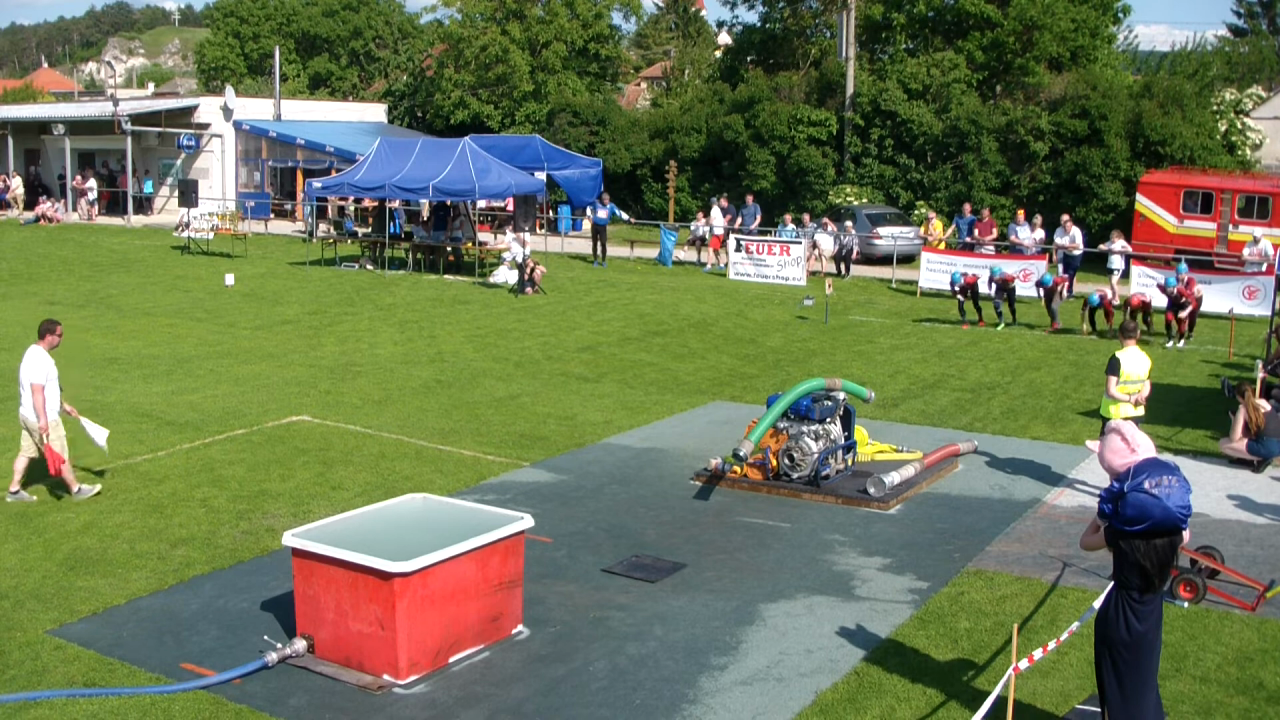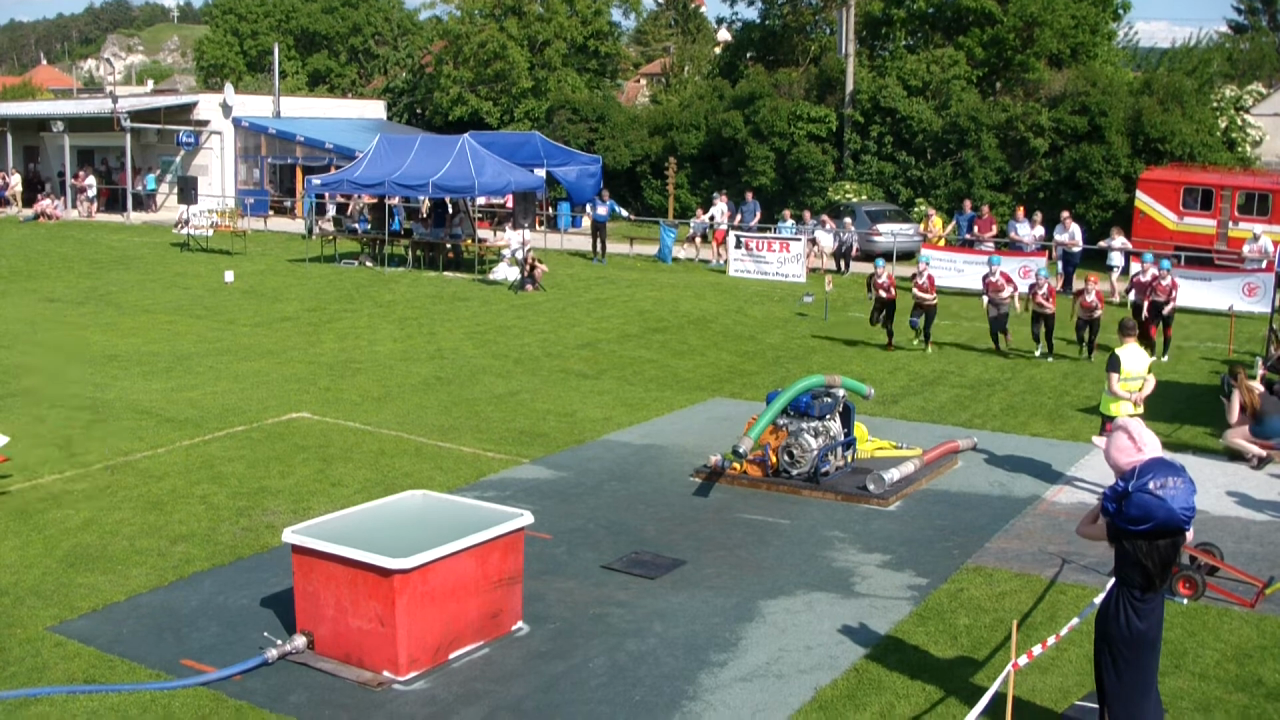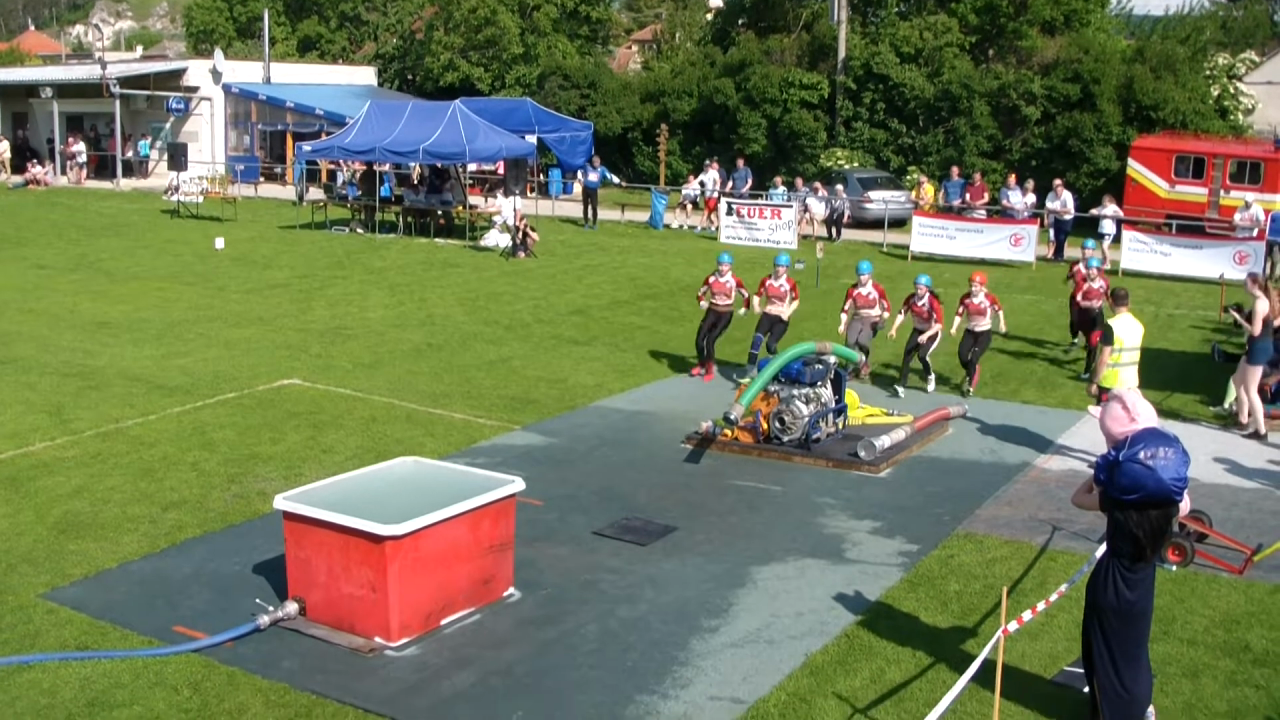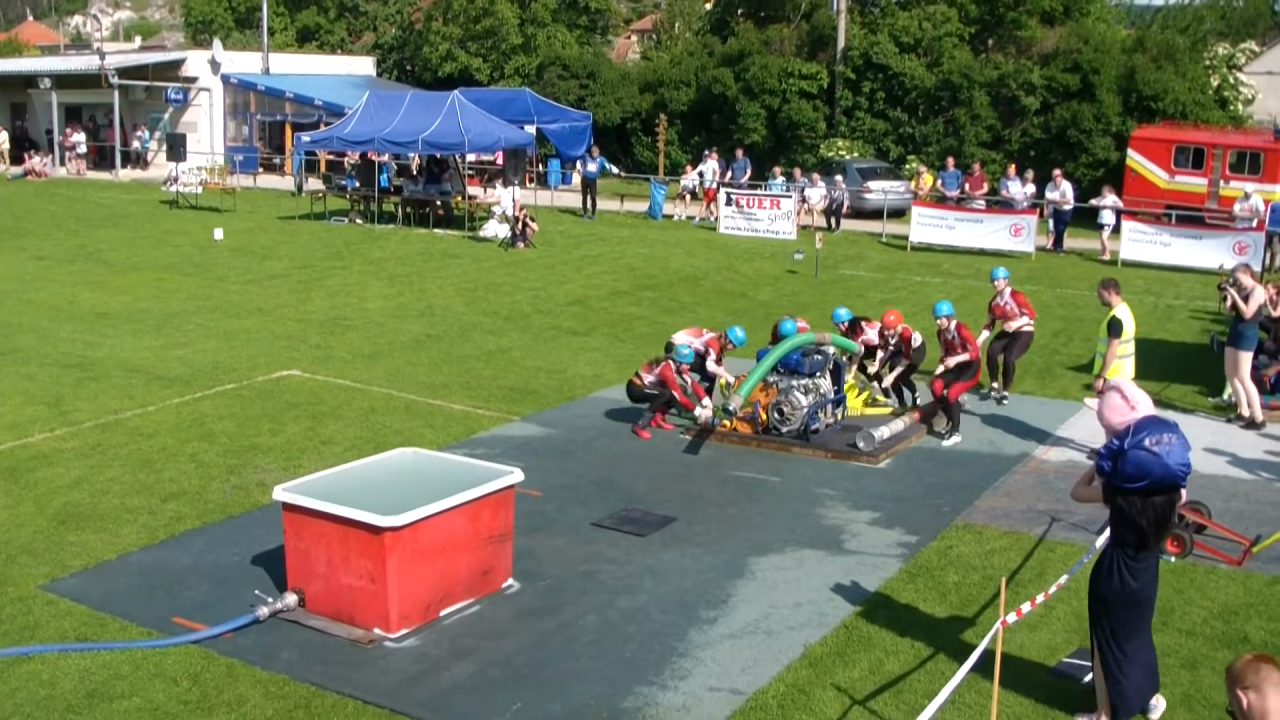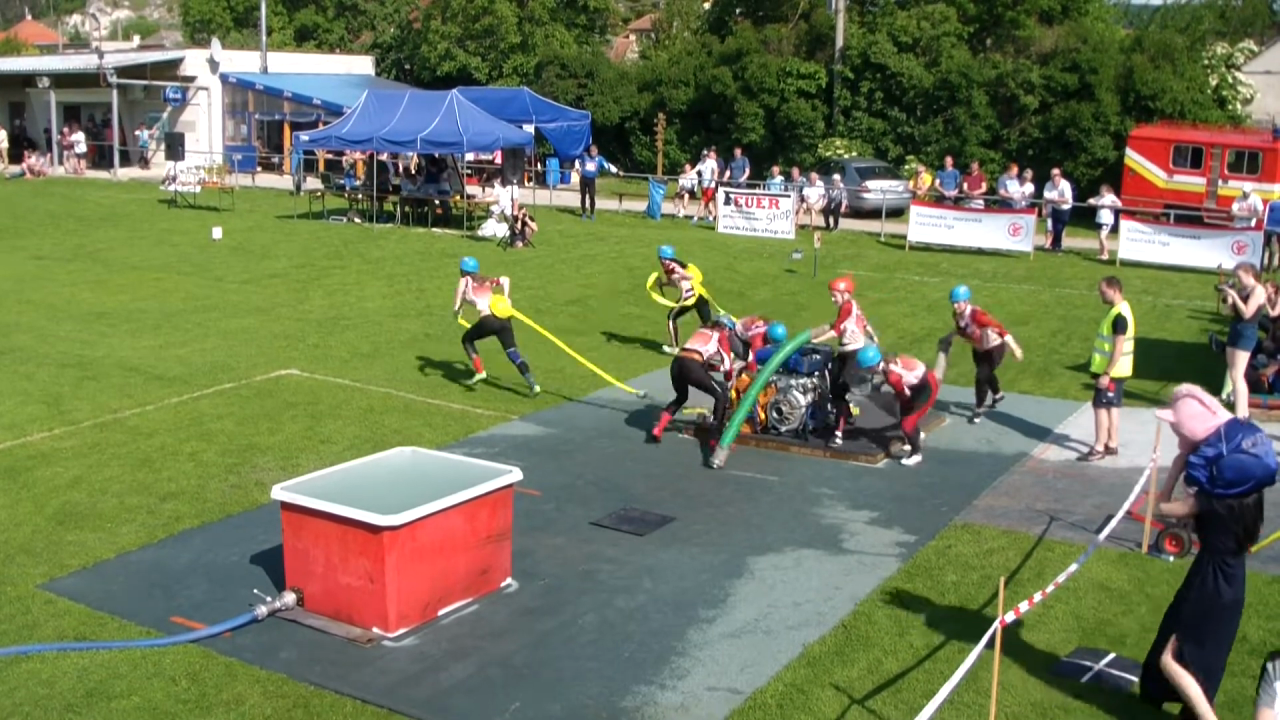
dt=1s
person 1, frame 1
left shoulder: (1122, 532)
right shoulder: (1174, 529)
left elbow: (1085, 541)
left wrist: (1106, 511)
left hip: (1121, 615)
right hip: (1151, 611)
left knee: (1122, 693)
right knee: (1143, 683)
person 1, frame 2
left shoulder: (1125, 528)
right shoulder: (1176, 527)
left elbow: (1083, 527)
left wrist: (1109, 499)
left hip: (1122, 612)
right hip: (1152, 607)
left knee: (1120, 685)
right knee: (1143, 676)
person 1, frame 3
left shoulder: (1117, 498)
right shoulder: (1171, 496)
left elbow: (1078, 497)
right elbow: (1183, 506)
left wrist: (1104, 470)
left hip: (1113, 579)
right hip: (1143, 574)
left knee: (1107, 647)
right knee: (1134, 639)
person 1, frame 4
left shoulder: (1119, 487)
right shoulder: (1169, 484)
left elbow: (1077, 492)
right elbow: (1180, 497)
left wrist: (1104, 460)
left hip: (1116, 569)
right hip: (1147, 566)
left knee: (1108, 640)
right knee: (1136, 632)
person 1, frame 5
left shoulder: (1213, 495)
right shoulder: (1240, 481)
left elbow: (1162, 507)
left wrist: (1177, 467)
right wrist: (1186, 466)
left hip: (1212, 578)
right hip: (1229, 575)
left knee: (1169, 658)
right knee: (1198, 657)
